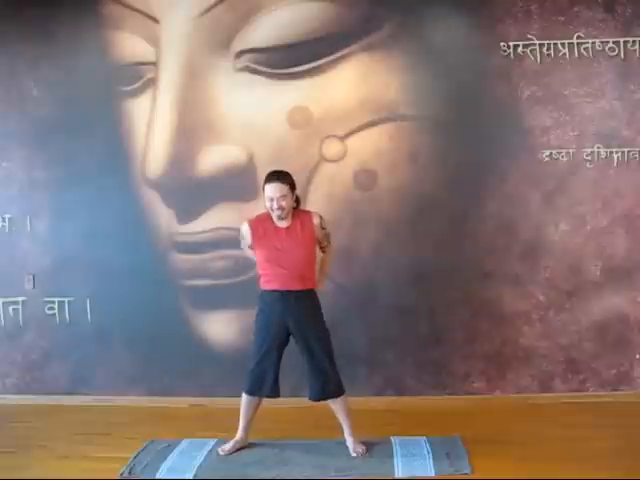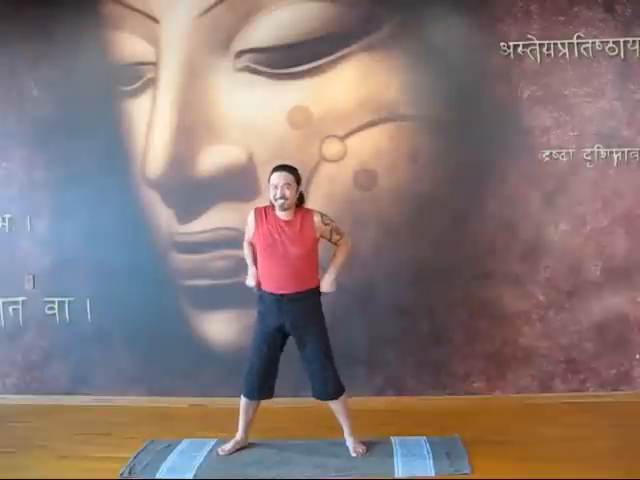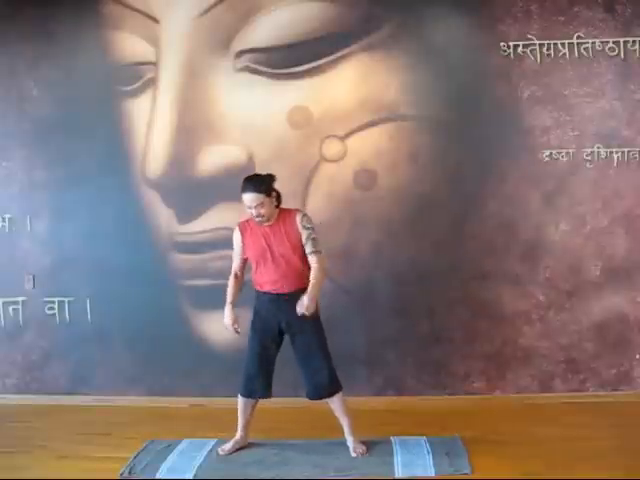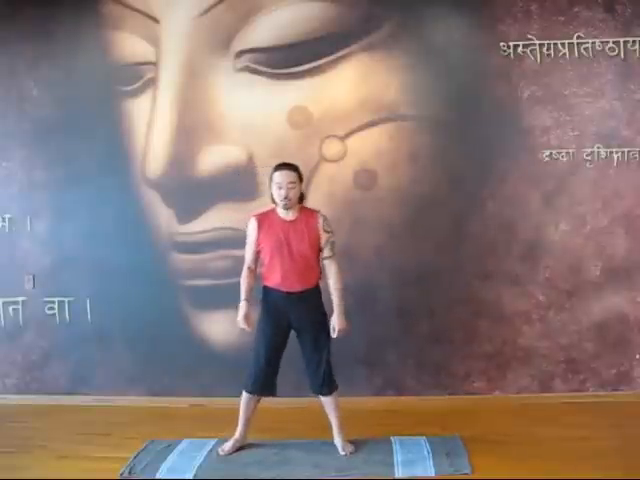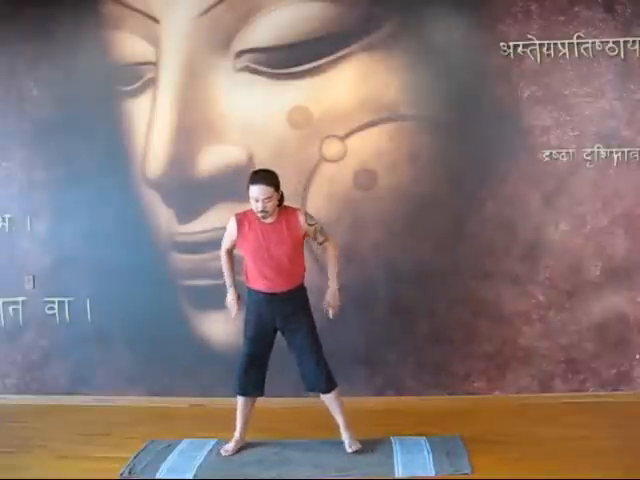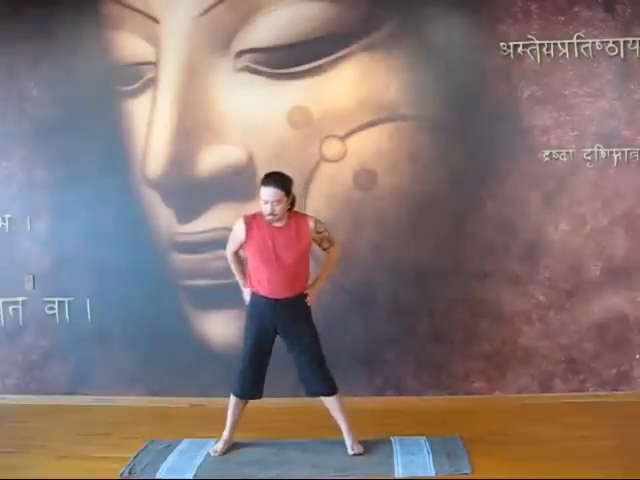
dt=0.7s
person 1, frame 1
left shoulder: (313, 221)
right shoulder: (252, 227)
left elbow: (326, 249)
left wrist: (319, 277)
left hip: (306, 303)
right hip: (271, 305)
left knee: (326, 371)
right knee: (259, 371)
left ankle: (349, 435)
right ankle: (241, 435)
person 1, frame 2
left shoulder: (315, 220)
right shoulder: (257, 217)
left elbow: (343, 242)
right elbow: (247, 242)
left wrist: (330, 274)
right wrist: (252, 270)
left hip: (306, 304)
right hip: (270, 306)
left knee: (325, 373)
right knee: (256, 373)
left ankle: (349, 435)
right ankle: (241, 435)
person 1, frame 3
left shoulder: (298, 220)
right shoulder: (242, 231)
left elbow: (316, 262)
right elbow: (236, 272)
left wrist: (311, 295)
right wrist: (229, 307)
left hip: (298, 304)
right hip: (265, 307)
left knee: (321, 371)
right knee: (253, 372)
left ankle: (349, 434)
right ankle: (241, 435)
person 1, frame 4
left shoulder: (318, 220)
right shoulder: (258, 223)
left elbow: (330, 265)
right elbow: (249, 267)
left wrist: (338, 310)
right wrist: (244, 303)
left hip: (309, 301)
right hip: (274, 302)
left knee: (321, 369)
right knee: (260, 368)
left ankle: (338, 434)
right ankle: (240, 434)
person 1, frame 5
left shoulder: (299, 219)
right shoulder: (238, 223)
left elbow: (328, 244)
right elbow: (225, 251)
left wrist: (333, 287)
right wrist: (231, 288)
left hip: (294, 301)
right hip: (258, 303)
left knee: (316, 366)
right knee: (249, 369)
left ankle: (345, 430)
right ankle: (239, 435)
person 1, frame 6
left shoulder: (308, 225)
right shoulder: (246, 225)
left elbow: (332, 249)
right elbow: (231, 252)
left wrist: (317, 285)
right wrist: (244, 286)
left hip: (295, 307)
right hip: (260, 307)
left knee: (316, 370)
right knee: (247, 372)
left ankle: (348, 433)
right ankle: (227, 435)
